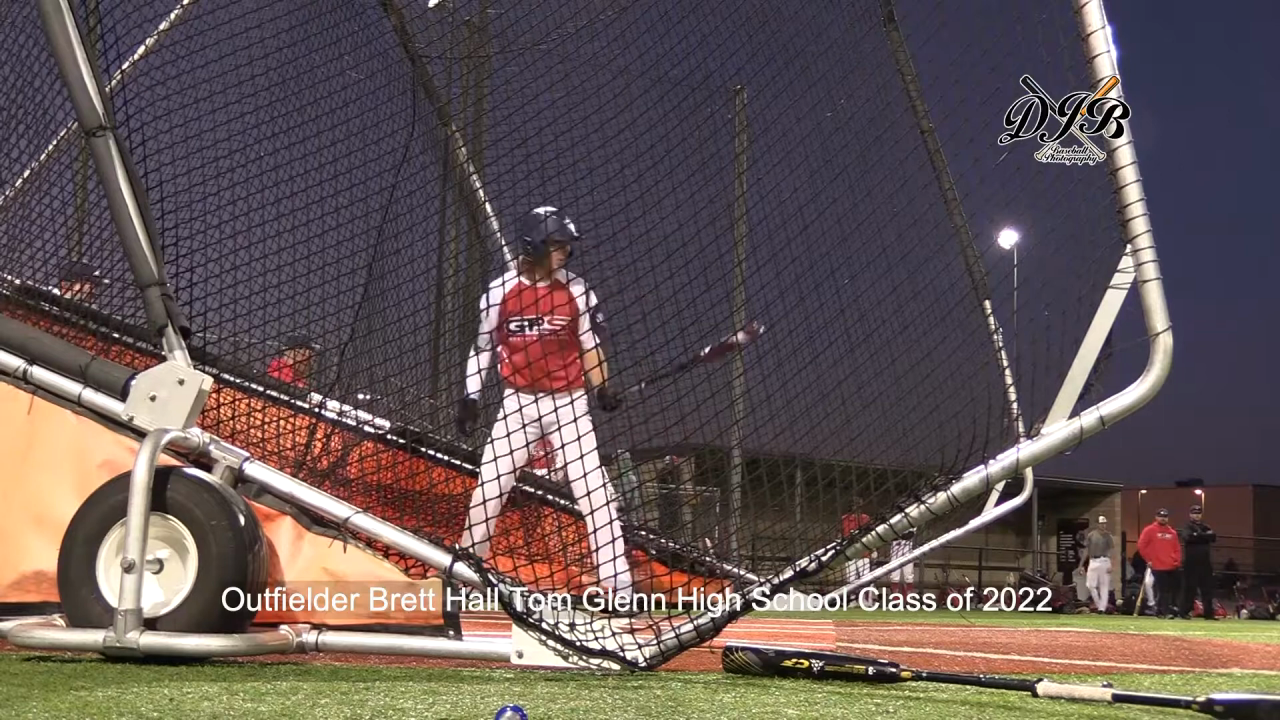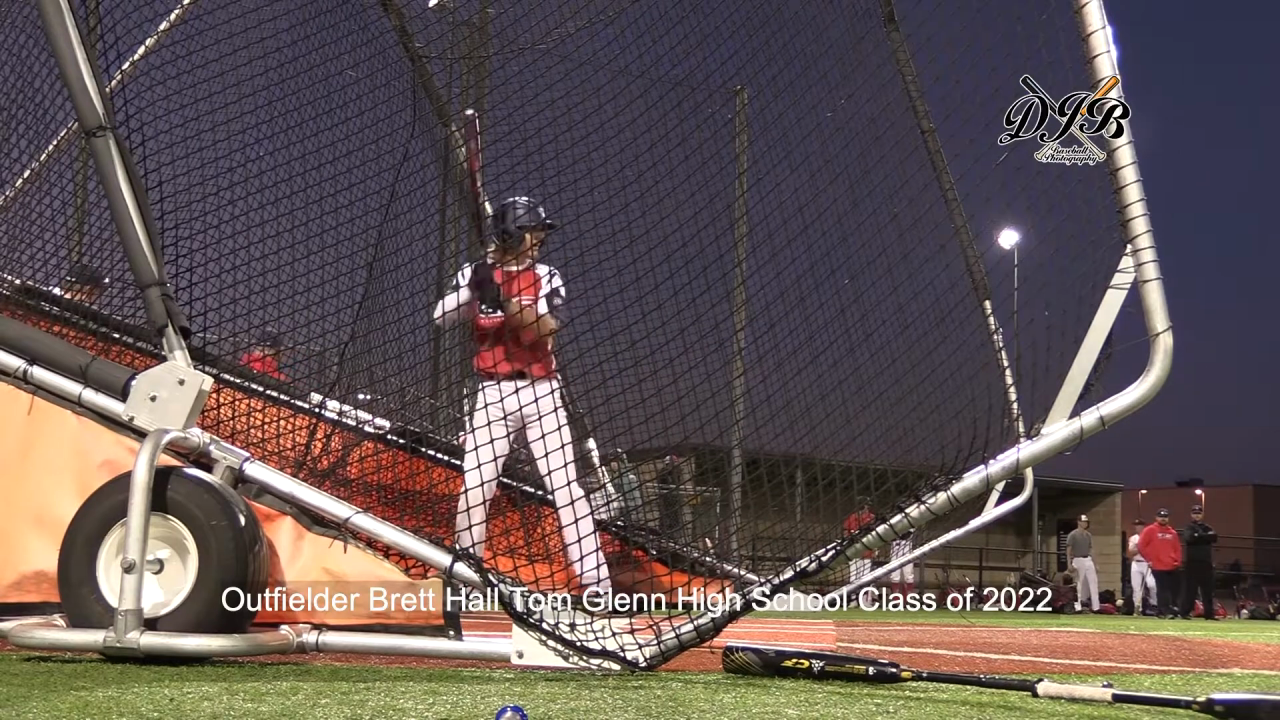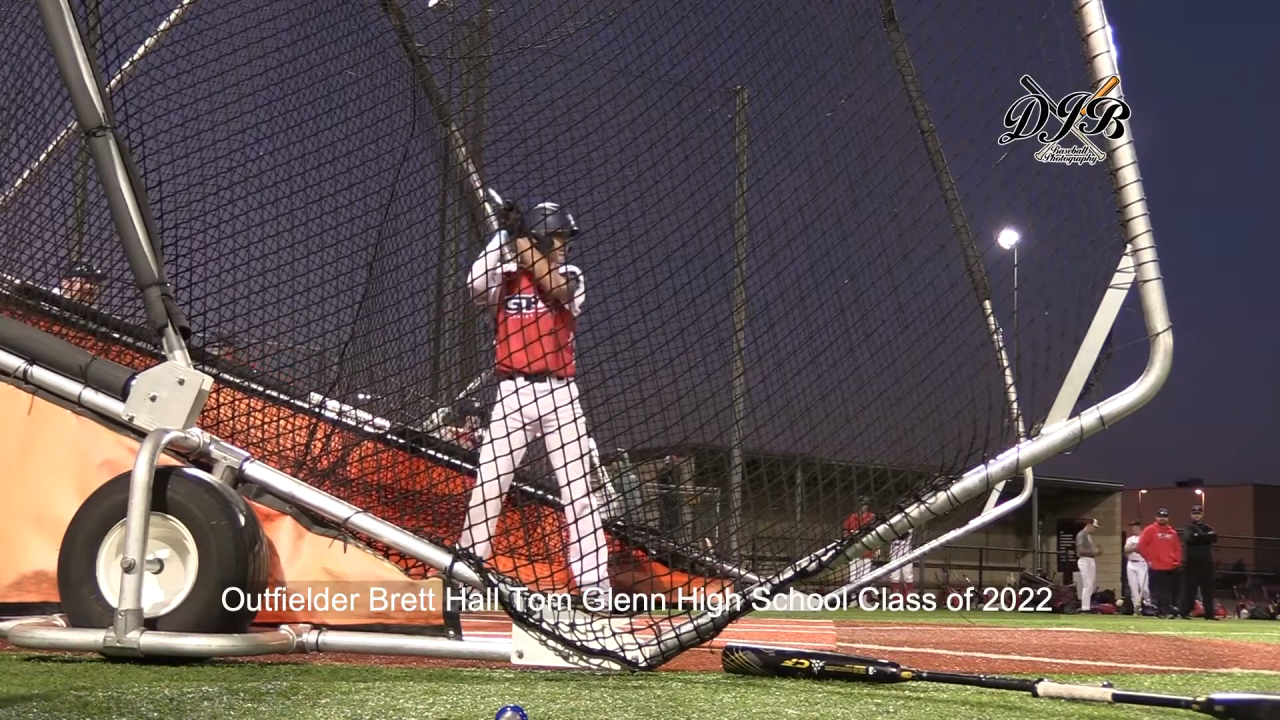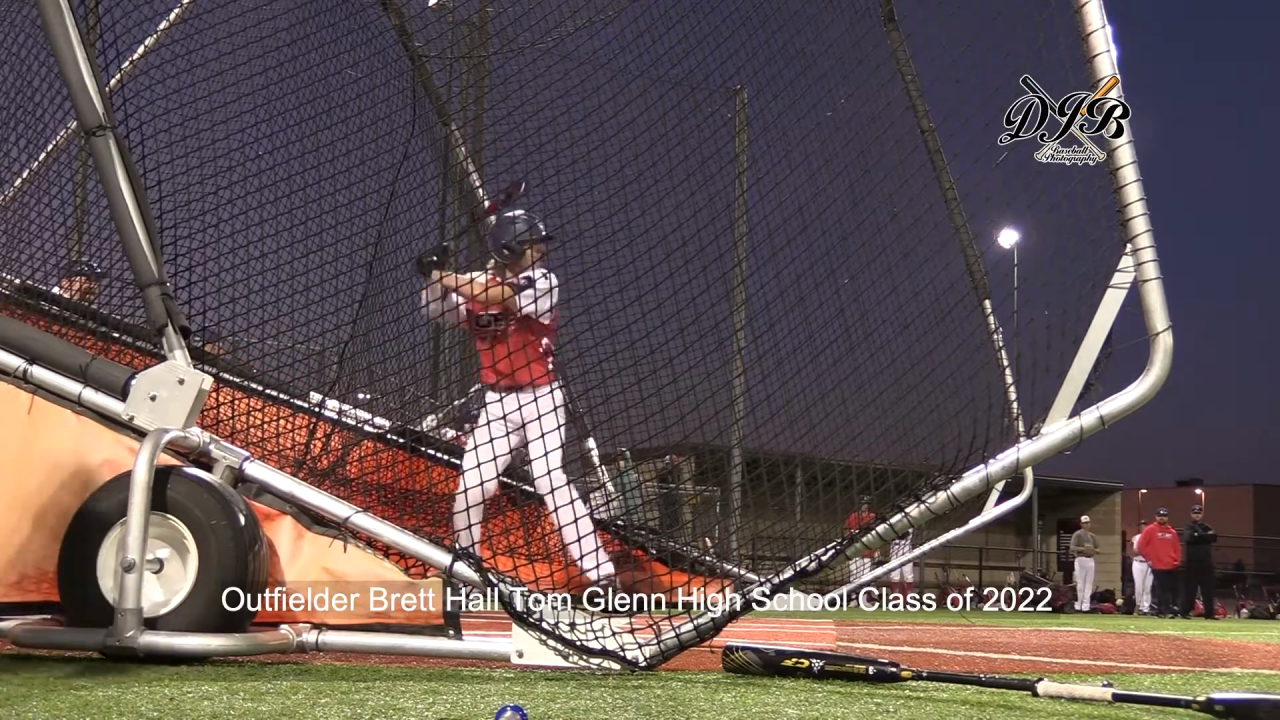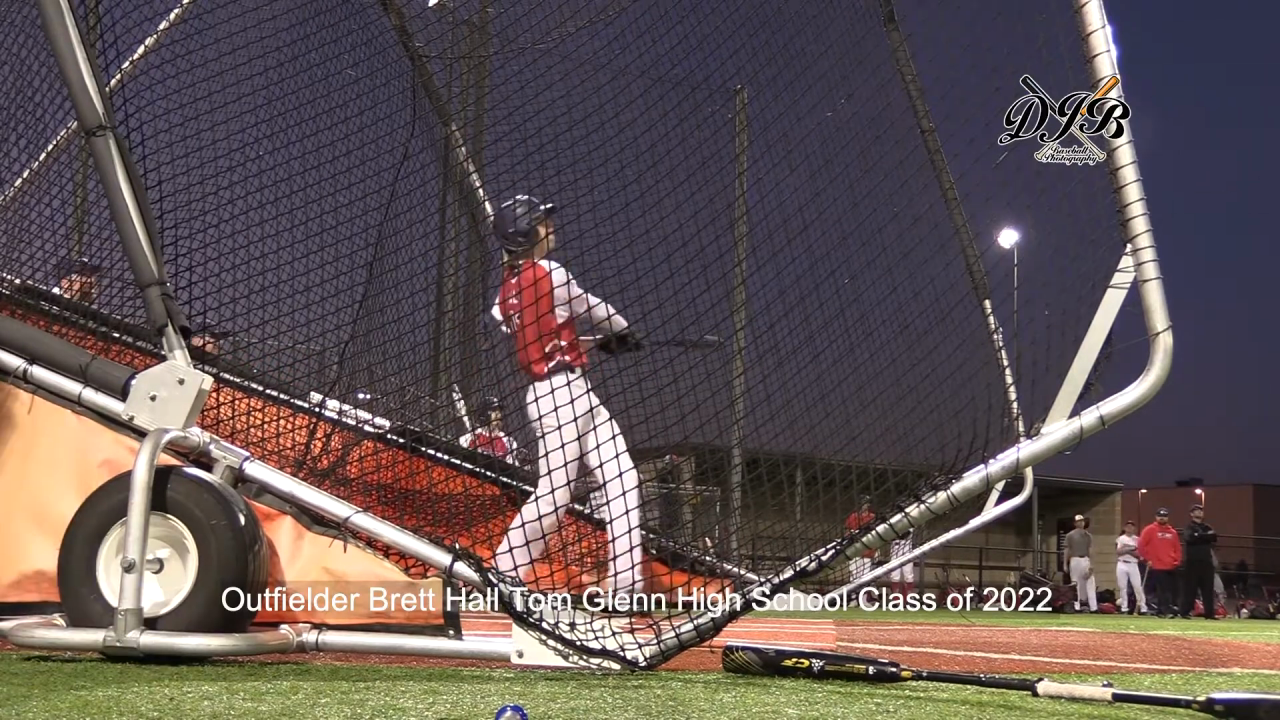
dt=1s
person 1, frame 1
left shoulder: (576, 290)
right shoulder: (501, 290)
left elbow: (589, 345)
right elbow: (483, 345)
left wrist: (602, 387)
right wrist: (471, 397)
left hip: (567, 402)
right hip: (518, 403)
left knee: (593, 489)
right knee: (489, 489)
left ankle: (618, 583)
person 1, frame 2
left shoulder: (547, 277)
right shoulder: (475, 275)
left elbow: (545, 326)
right elbow: (441, 316)
left wrist: (503, 296)
right wrist: (472, 289)
left hip: (541, 391)
right hip: (493, 394)
left knee: (566, 486)
right knee: (476, 486)
left ankle: (595, 580)
person 1, frame 3
left shoulder: (571, 276)
right shoulder: (505, 277)
left elbow: (555, 288)
right elbow: (477, 284)
left wrist: (522, 239)
right wrist: (503, 235)
left hip: (559, 394)
right hip: (512, 394)
left knee: (578, 489)
right knee: (488, 486)
left ankle: (594, 581)
person 1, frame 4
left shoulder: (543, 281)
right shoulder: (476, 282)
left elbow: (494, 294)
right elbow: (433, 308)
left wrist: (443, 276)
right wrist: (436, 273)
left hip: (540, 399)
right hip: (497, 404)
left knee: (550, 483)
right knee: (472, 488)
left ankle: (600, 574)
person 1, frame 5
left shoulder: (513, 283)
right shoulder: (548, 272)
right elbow: (591, 310)
left wrist: (592, 338)
right wrist: (622, 330)
left hip: (577, 389)
right hip: (556, 391)
left knee: (623, 479)
right knee: (553, 495)
left ankle: (625, 584)
right ankle: (503, 575)
